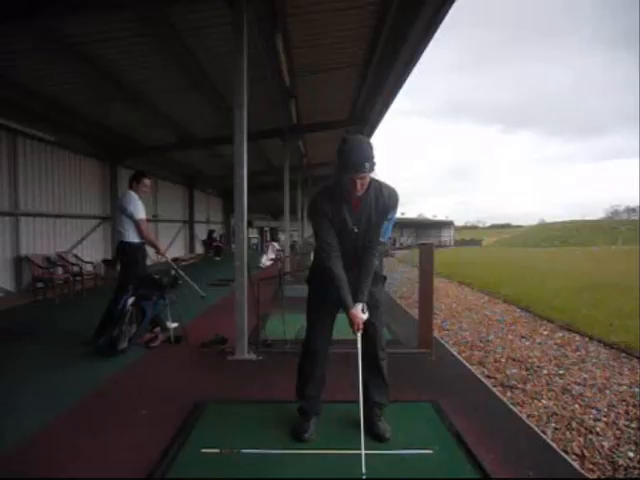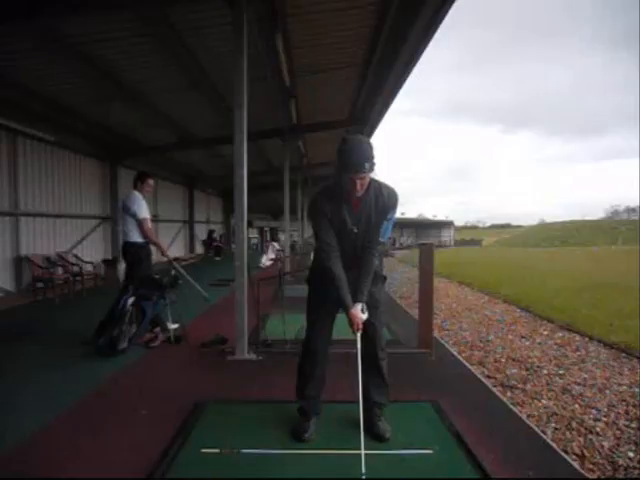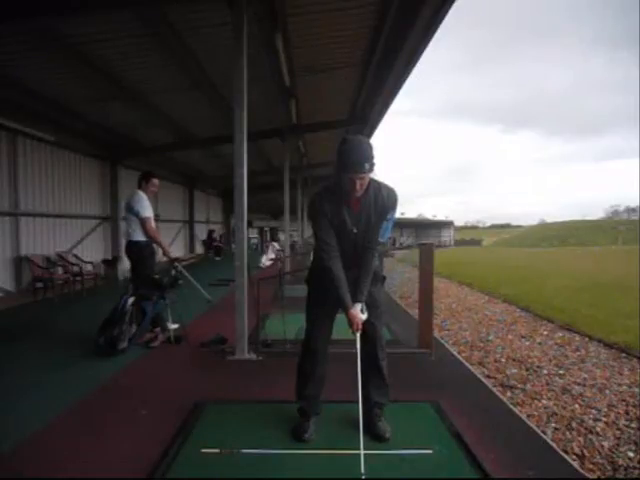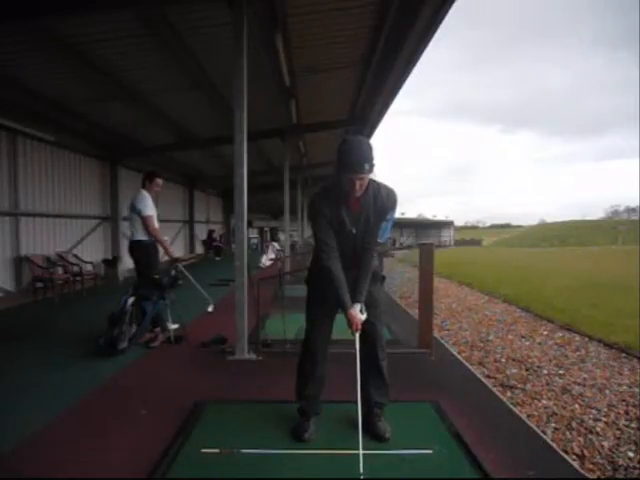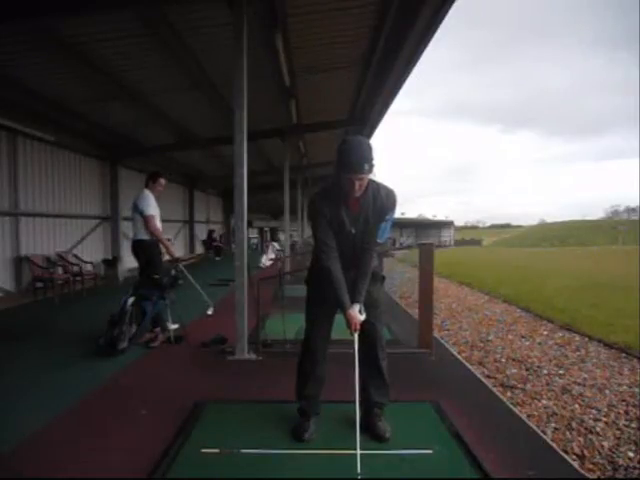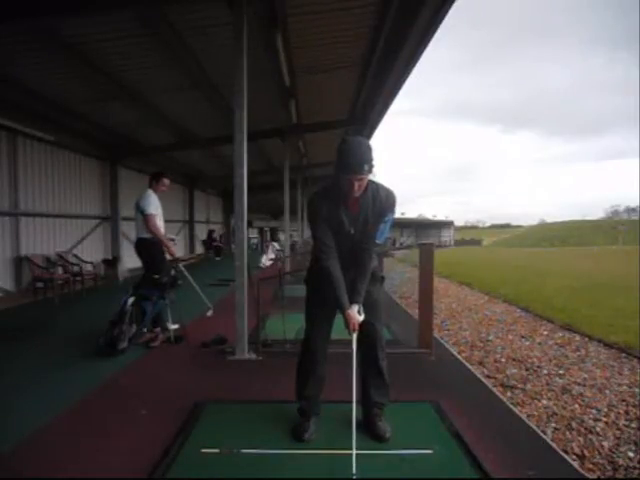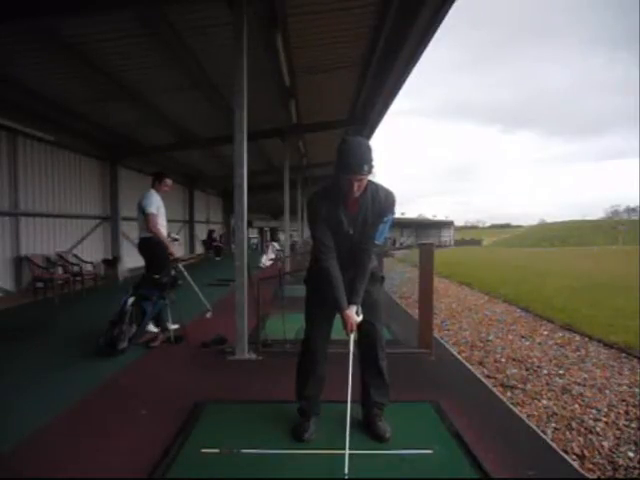
dt=0.4s
person 1, frame 1
left shoulder: (387, 197)
right shoulder: (322, 201)
left elbow: (372, 250)
right elbow: (330, 255)
left wrist: (360, 299)
right wrist: (348, 304)
left hip: (367, 275)
right hip: (327, 276)
left knee: (374, 343)
right knee: (316, 343)
left ankle: (375, 411)
right ankle: (308, 412)
person 1, frame 2
left shoulder: (386, 197)
right shoulder: (322, 201)
left elbow: (371, 250)
right elbow: (329, 255)
left wrist: (360, 299)
right wrist: (348, 305)
left hip: (367, 275)
right hip: (327, 276)
left knee: (374, 343)
right knee: (316, 343)
left ankle: (375, 411)
right ankle: (308, 412)
person 1, frame 3
left shoulder: (386, 197)
right shoulder: (321, 201)
left elbow: (371, 250)
right elbow: (329, 255)
left wrist: (359, 299)
right wrist: (347, 305)
left hip: (366, 275)
right hip: (327, 276)
left knee: (374, 342)
right knee: (315, 343)
left ankle: (374, 411)
right ankle: (308, 412)
person 1, frame 4
left shoulder: (385, 198)
right shoulder: (321, 201)
left elbow: (369, 250)
right elbow: (328, 255)
left wrist: (359, 300)
right wrist: (346, 305)
left hip: (366, 275)
right hip: (326, 276)
left knee: (374, 341)
right knee: (315, 343)
left ankle: (374, 412)
right ankle: (308, 412)
person 1, frame 5
left shoulder: (384, 198)
right shoulder: (321, 201)
left elbow: (368, 250)
right elbow: (328, 255)
left wrist: (358, 299)
right wrist: (346, 305)
left hip: (365, 274)
right hip: (326, 276)
left knee: (374, 340)
right knee: (315, 342)
left ankle: (374, 412)
right ankle: (308, 412)
person 1, frame 6
left shoulder: (384, 199)
right shoulder: (320, 201)
left elbow: (368, 251)
right elbow: (327, 255)
left wrist: (357, 300)
right wrist: (345, 305)
left hip: (365, 275)
right hip: (325, 276)
left knee: (373, 341)
right knee: (315, 342)
left ankle: (374, 412)
right ankle: (308, 412)
person 1, frame 7
left shoulder: (383, 199)
right shoulder: (319, 201)
left elbow: (367, 251)
right elbow: (326, 256)
left wrist: (355, 300)
right wrist: (343, 305)
left hip: (364, 275)
right hip: (325, 276)
left knee: (373, 341)
right knee: (314, 342)
left ankle: (374, 411)
right ankle: (308, 412)
person 2, frame 1
left shoulder: (124, 199)
right shoulder: (134, 200)
right elbow: (143, 230)
right wrist: (158, 246)
left hip: (126, 246)
right hip: (133, 248)
left knee: (134, 287)
right knee: (125, 290)
person 2, frame 2
left shoulder: (128, 199)
right shoulder: (138, 200)
right elbow: (146, 230)
right wrist: (160, 246)
left hip: (131, 246)
right hip: (138, 248)
left knee: (138, 287)
person 2, frame 3
left shoulder: (133, 198)
right shoulder: (141, 199)
right elbow: (149, 229)
right wrist: (164, 247)
left hip: (135, 245)
right hip: (141, 247)
left knee: (142, 286)
right knee: (146, 287)
person 2, frame 4
left shoulder: (139, 198)
right shoulder: (144, 198)
right elbow: (150, 228)
left wrist: (161, 243)
right wrist: (166, 246)
left hip: (139, 244)
right hip: (145, 246)
left knee: (146, 285)
right knee: (149, 286)
right ankle: (158, 327)
person 2, frame 5
left shoulder: (144, 198)
right shoulder: (147, 198)
right elbow: (151, 227)
left wrist: (163, 242)
right wrist: (167, 246)
left hip: (144, 244)
right hip: (147, 245)
left knee: (148, 286)
right knee: (154, 286)
left ankle: (156, 327)
right ankle: (159, 328)
person 2, frame 6
left shoulder: (151, 198)
right shoulder: (149, 197)
right elbow: (151, 226)
left wrist: (165, 240)
right wrist: (168, 245)
left hip: (149, 243)
right hip: (150, 244)
left knee: (152, 284)
right knee: (157, 284)
left ankle: (157, 326)
right ankle: (158, 328)
person 2, frame 7
left shoulder: (154, 198)
right shoulder: (151, 197)
right elbow: (151, 226)
left wrist: (167, 238)
right wrist: (167, 244)
left hip: (153, 243)
right hip: (153, 243)
left ankle: (159, 323)
right ankle: (159, 327)
